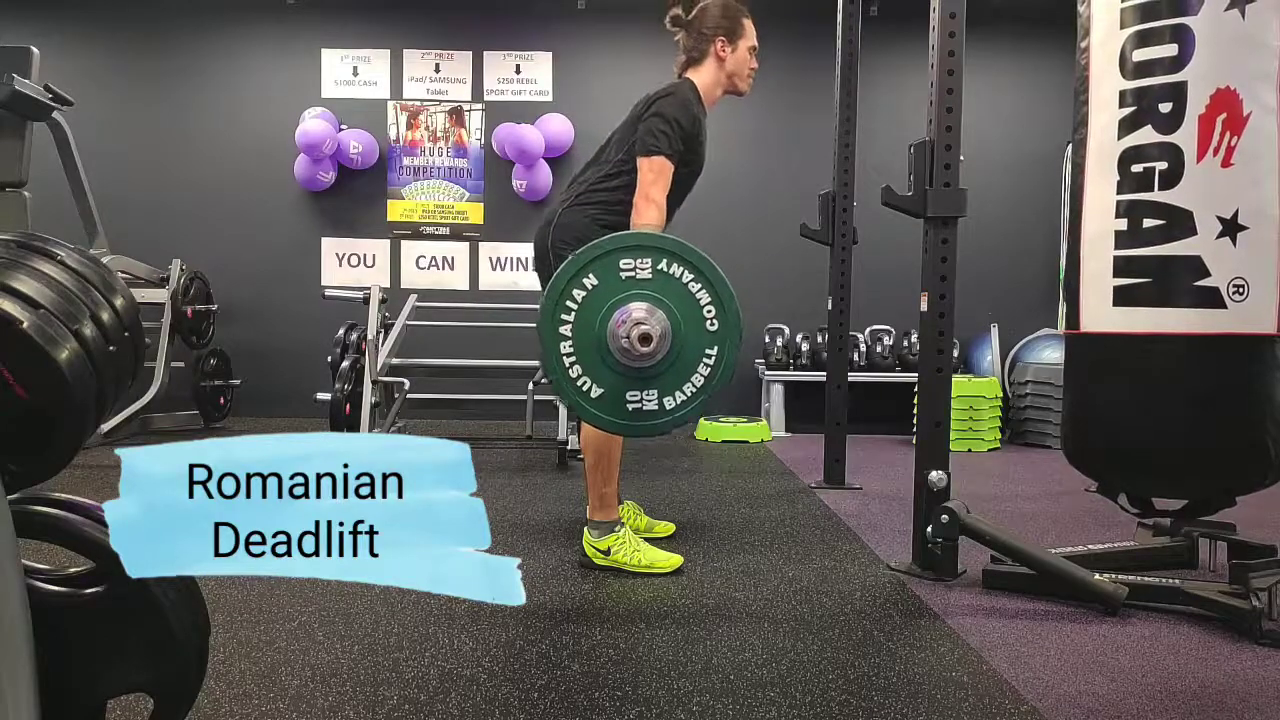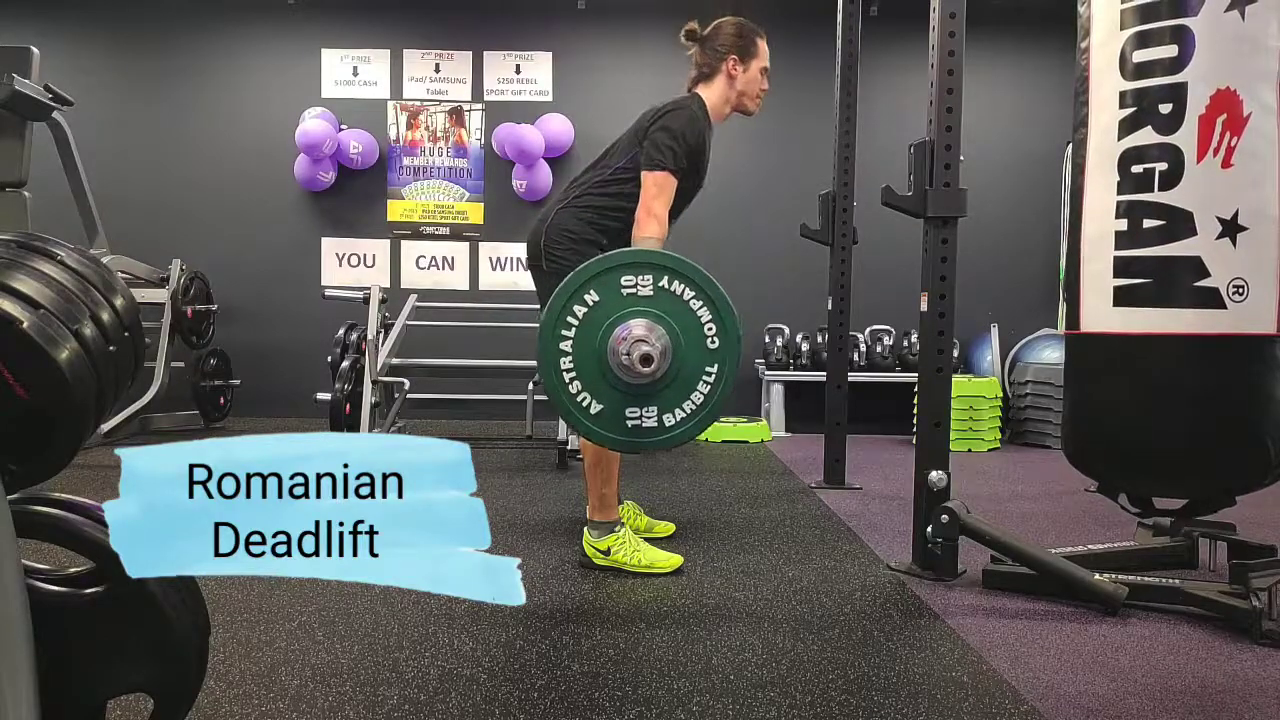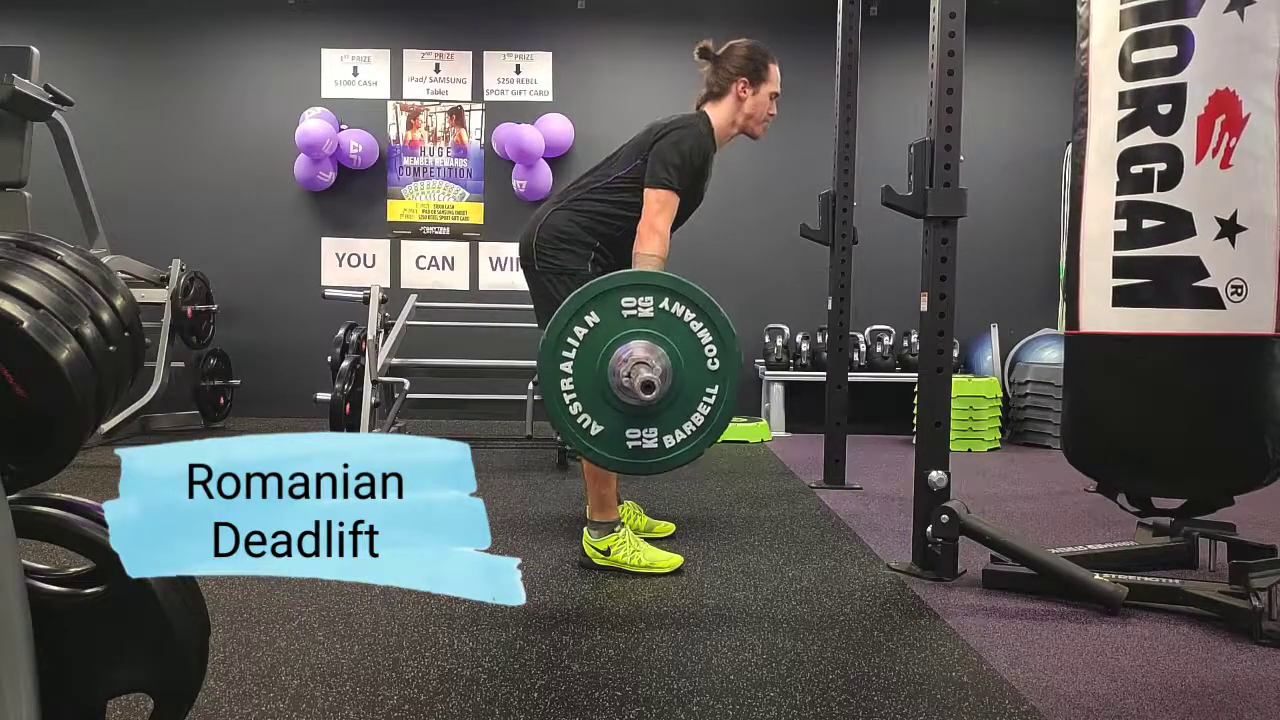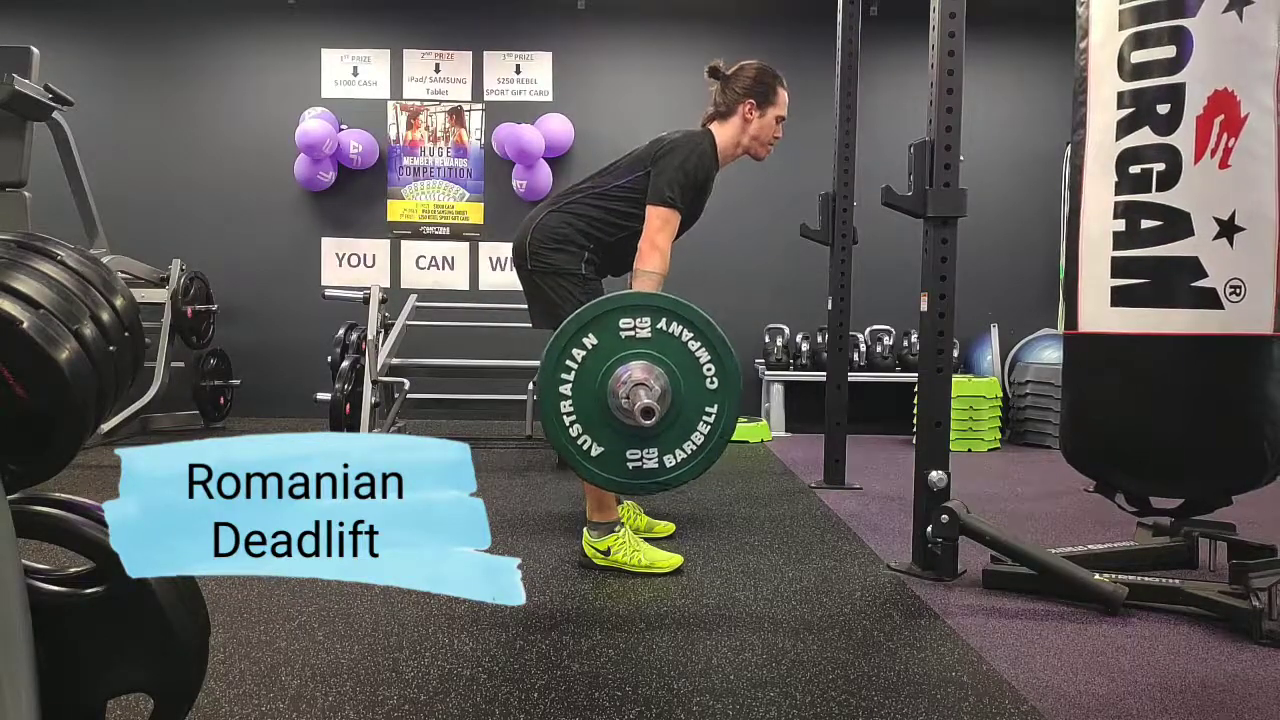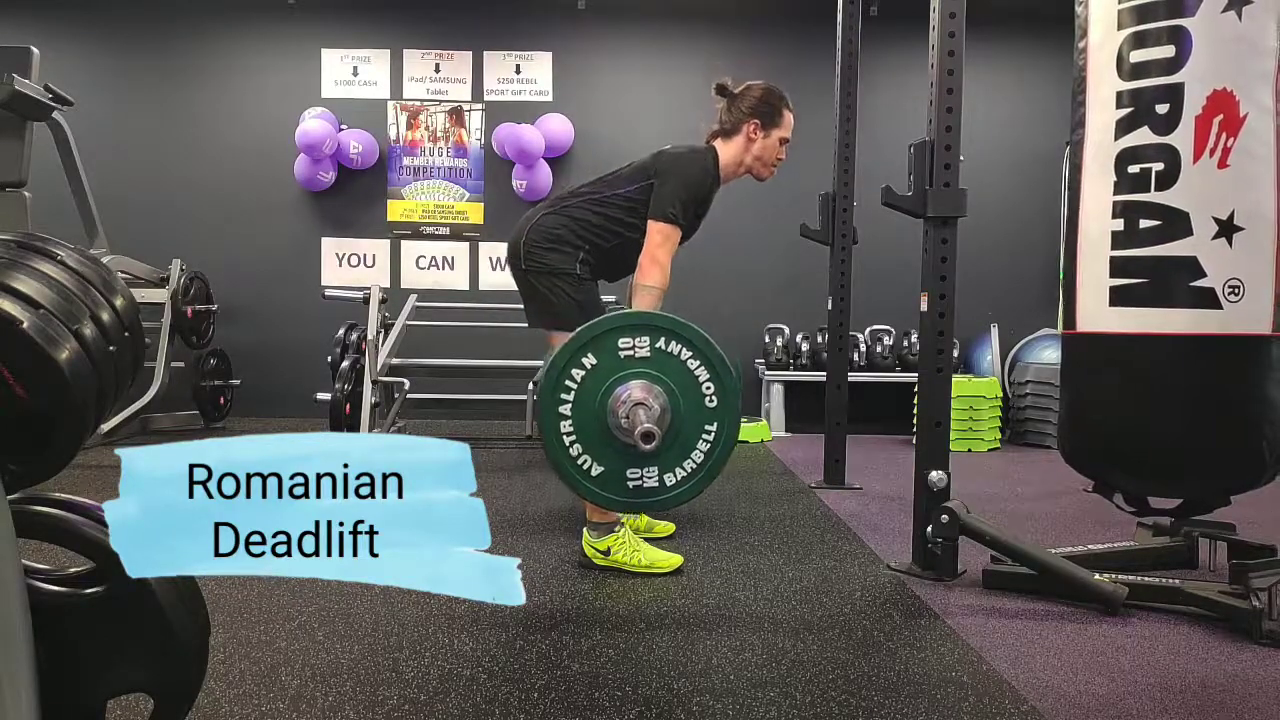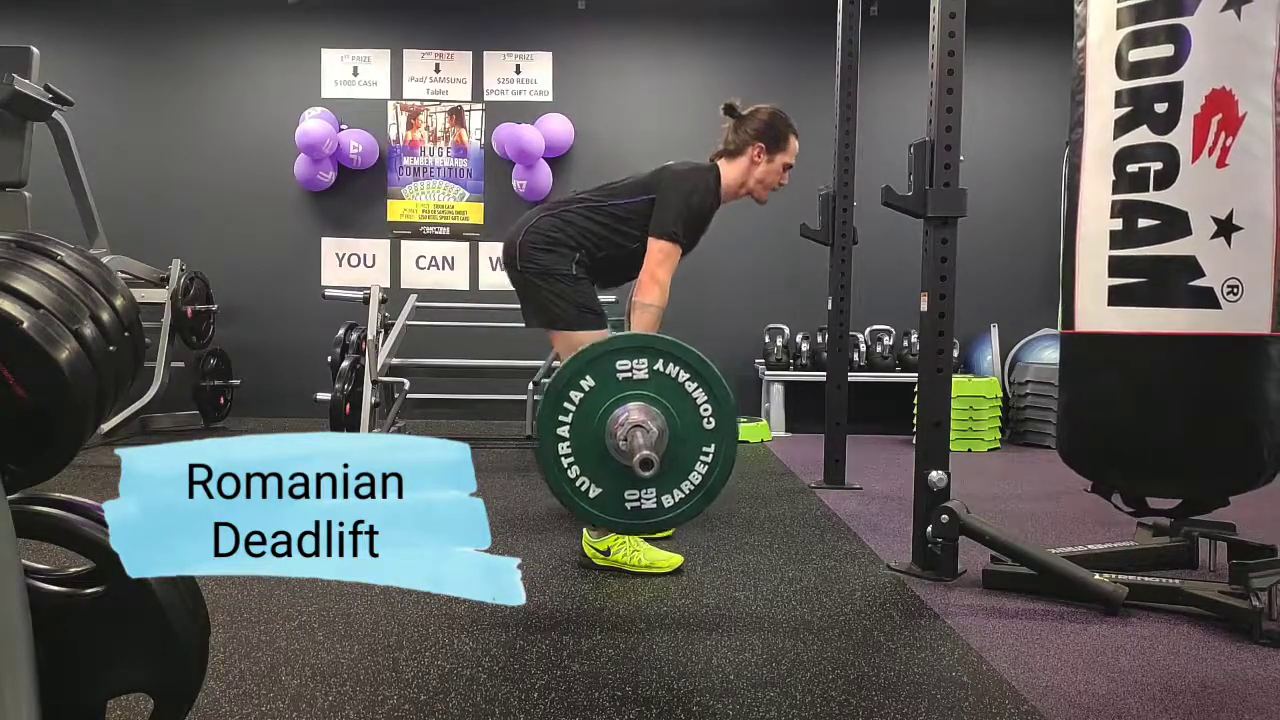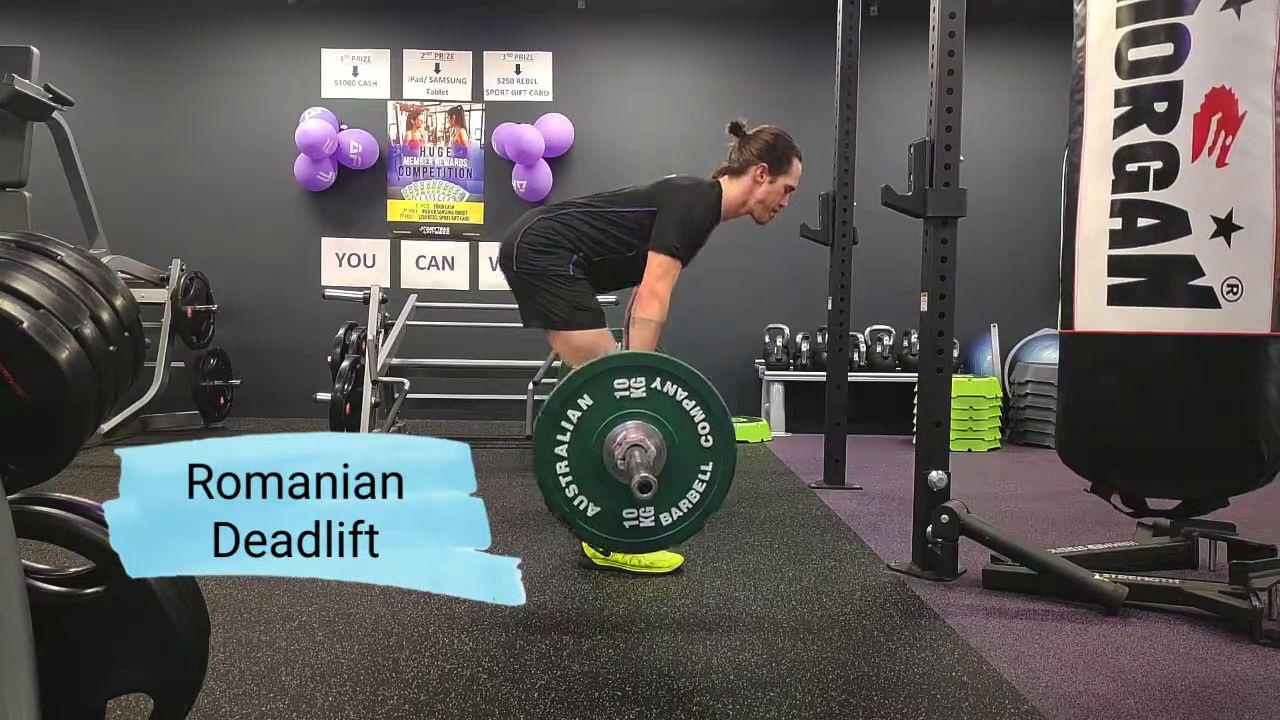
dt=0.2s
person 1, frame 1
left shoulder: (686, 109)
right shoulder: (678, 106)
left elbow: (650, 202)
right elbow: (648, 201)
left hip: (581, 245)
right hip: (579, 245)
left ankle: (609, 509)
right ankle: (603, 535)
person 1, frame 2
left shoulder: (691, 123)
right shoulder: (684, 121)
left elbow: (651, 214)
right elbow: (650, 215)
left hip: (575, 246)
right hip: (573, 247)
left ankle: (610, 509)
right ankle: (604, 535)
person 1, frame 3
left shoulder: (694, 139)
right shoulder: (688, 139)
left elbow: (650, 230)
right elbow: (652, 231)
left hip: (563, 248)
right hip: (564, 249)
left ankle: (610, 508)
right ankle: (604, 536)
person 1, frame 4
left shoulder: (695, 156)
right shoulder: (690, 156)
left elbow: (646, 245)
right elbow: (653, 247)
left hip: (555, 249)
right hip: (556, 250)
left ankle: (611, 507)
right ankle: (604, 536)
person 1, frame 5
left shoulder: (695, 171)
right shoulder: (692, 170)
left elbow: (644, 260)
right elbow: (654, 263)
left hip: (548, 249)
right hip: (551, 251)
left ankle: (611, 508)
right ankle: (604, 536)
person 1, frame 6
left shoulder: (696, 187)
right shoulder: (694, 188)
left elbow: (645, 276)
right elbow: (654, 280)
left hip: (542, 250)
right hip: (546, 252)
right ankle: (605, 538)
person 1, frame 7
left shoulder: (696, 201)
right shoulder: (694, 203)
left elbow: (645, 290)
right elbow: (654, 295)
left hip: (539, 252)
right hip: (542, 254)
